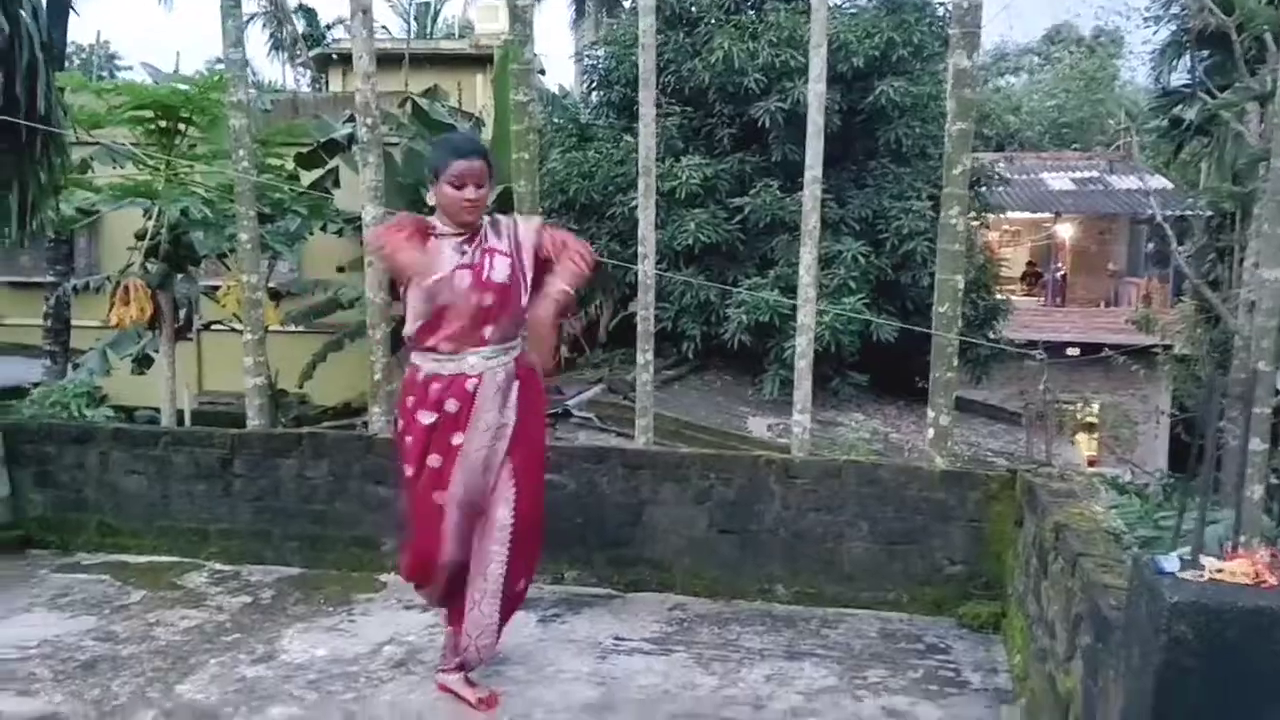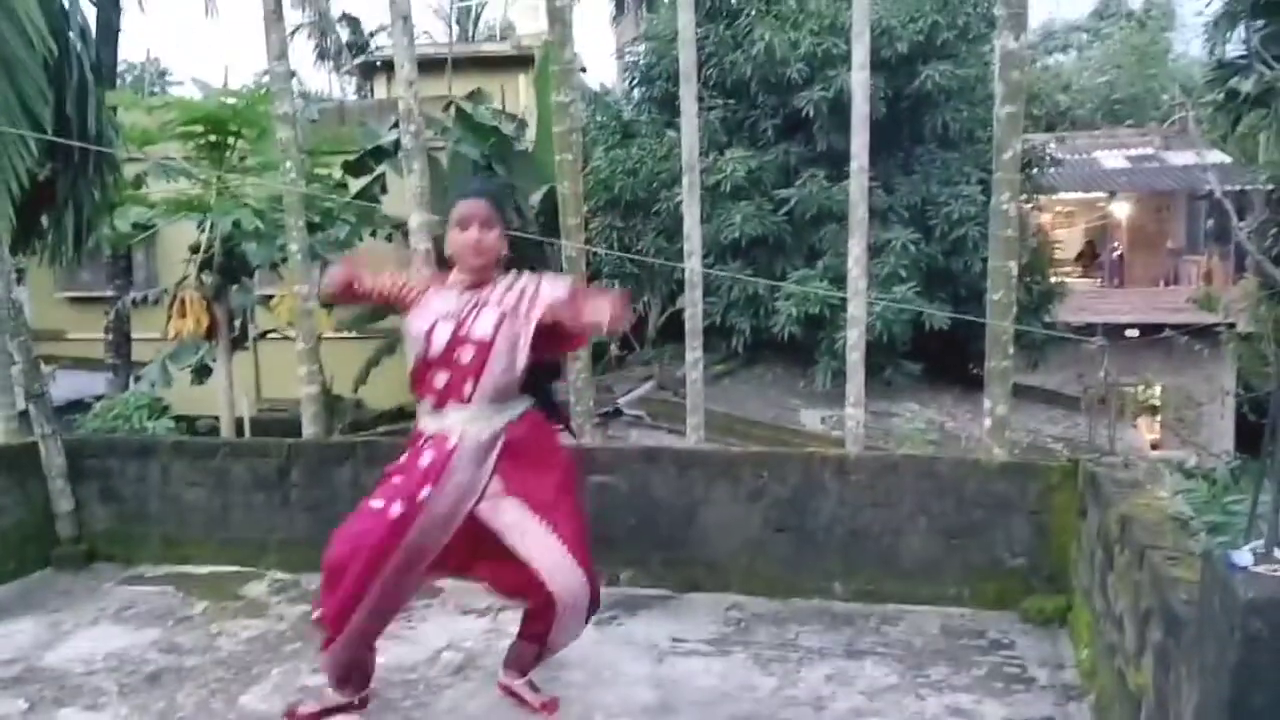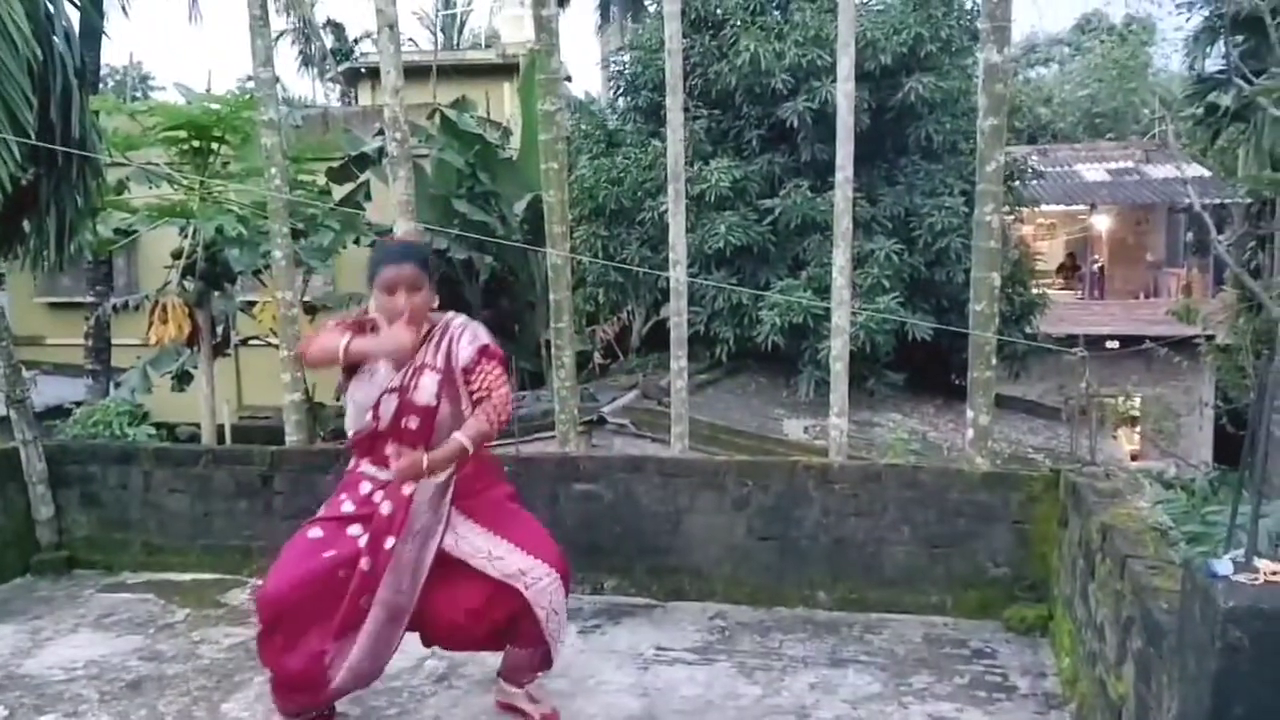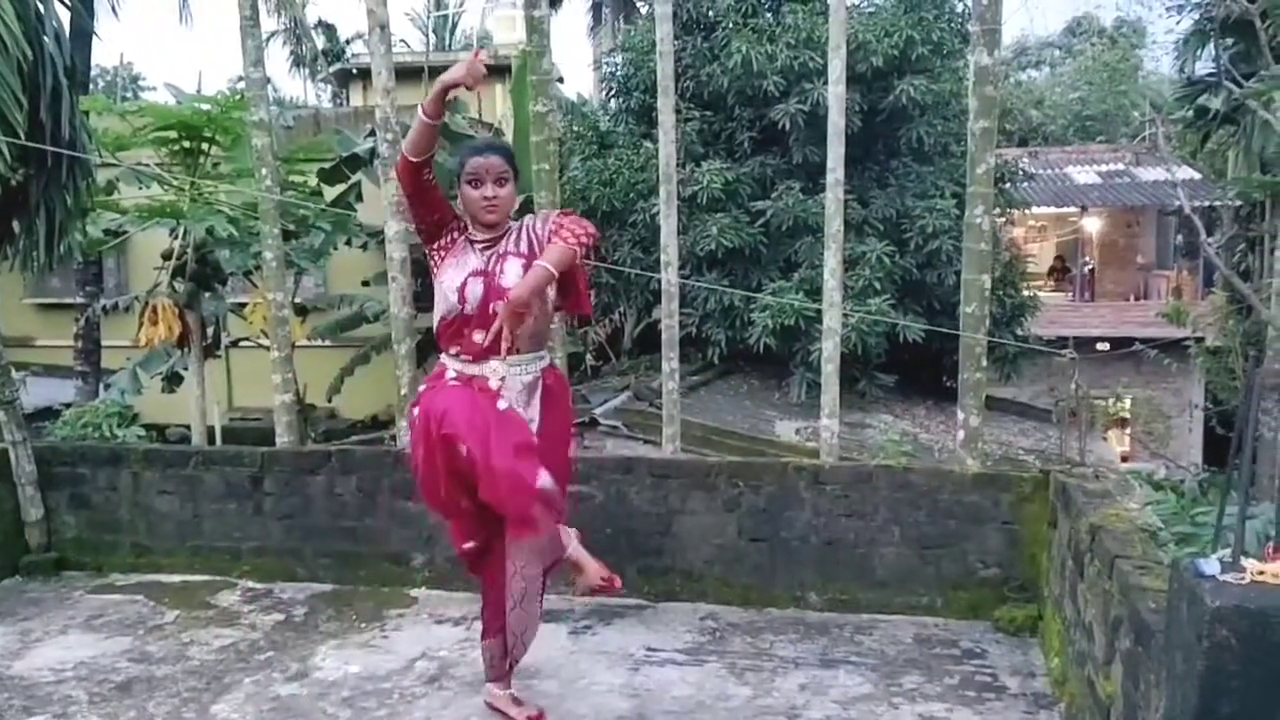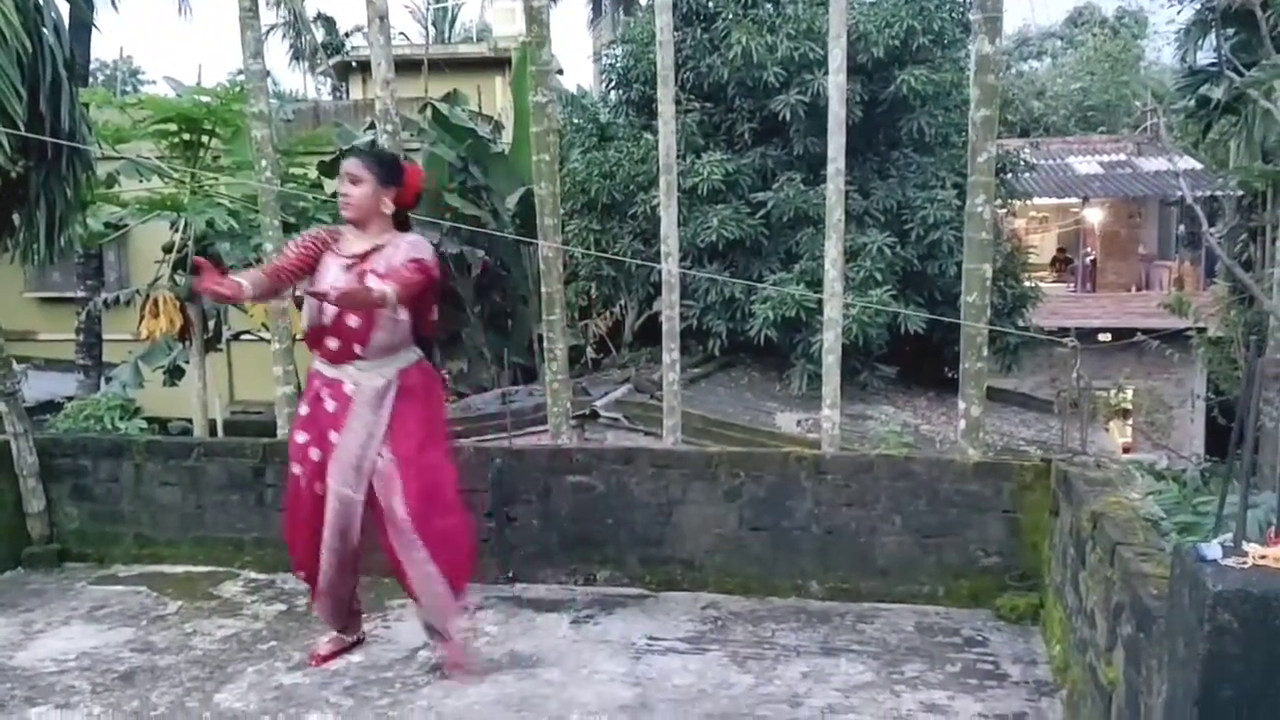
dt=1s
person 1, frame 1
left shoulder: (516, 233)
right shoulder: (417, 236)
left elbow: (576, 252)
right elbow: (385, 240)
left wrist: (549, 304)
right wrist: (440, 292)
left hip: (506, 394)
right hip: (436, 396)
left knee: (499, 527)
right knee: (441, 520)
left ankle: (456, 662)
right ankle: (446, 610)
person 1, frame 2
left shoulder: (529, 296)
right shoulder: (423, 289)
left elbow: (609, 308)
right elbow: (347, 286)
left wrist: (596, 317)
right wrist: (343, 278)
left hip: (509, 455)
right hip: (435, 453)
left knee: (567, 583)
right knee: (357, 556)
left ankle: (516, 672)
person 1, frame 3
left shoulder: (461, 337)
right shoulder: (360, 334)
left elbow: (498, 405)
right elbow: (310, 349)
left wrist: (434, 459)
right wrist: (370, 347)
left hip: (454, 488)
right hip: (373, 494)
left knee: (542, 574)
right knee: (286, 594)
person 1, frame 4
left shoulder: (539, 232)
right shoulder: (444, 237)
left elbow: (580, 234)
right elbow: (411, 167)
left wrist: (527, 292)
right wrist: (443, 91)
left hip: (530, 393)
right hip: (460, 385)
left knee: (513, 542)
right knee: (469, 429)
right ankle: (566, 542)
person 1, frame 5
left shoulder: (412, 250)
right shoulder: (324, 243)
left elbow: (400, 288)
right elbow: (275, 275)
left wrist: (362, 297)
right wrist: (232, 287)
left hip: (395, 397)
right hip: (327, 395)
left knee: (413, 511)
right knee: (319, 514)
left ankle: (444, 625)
right ankle: (341, 625)
